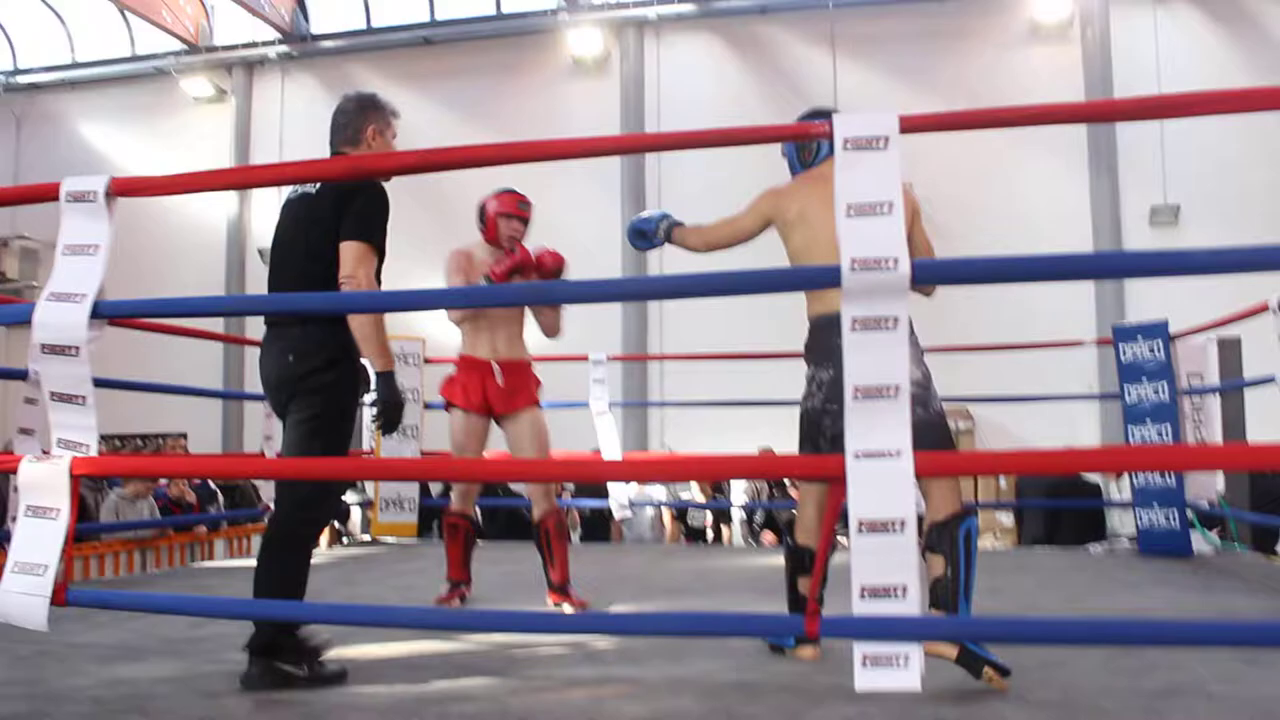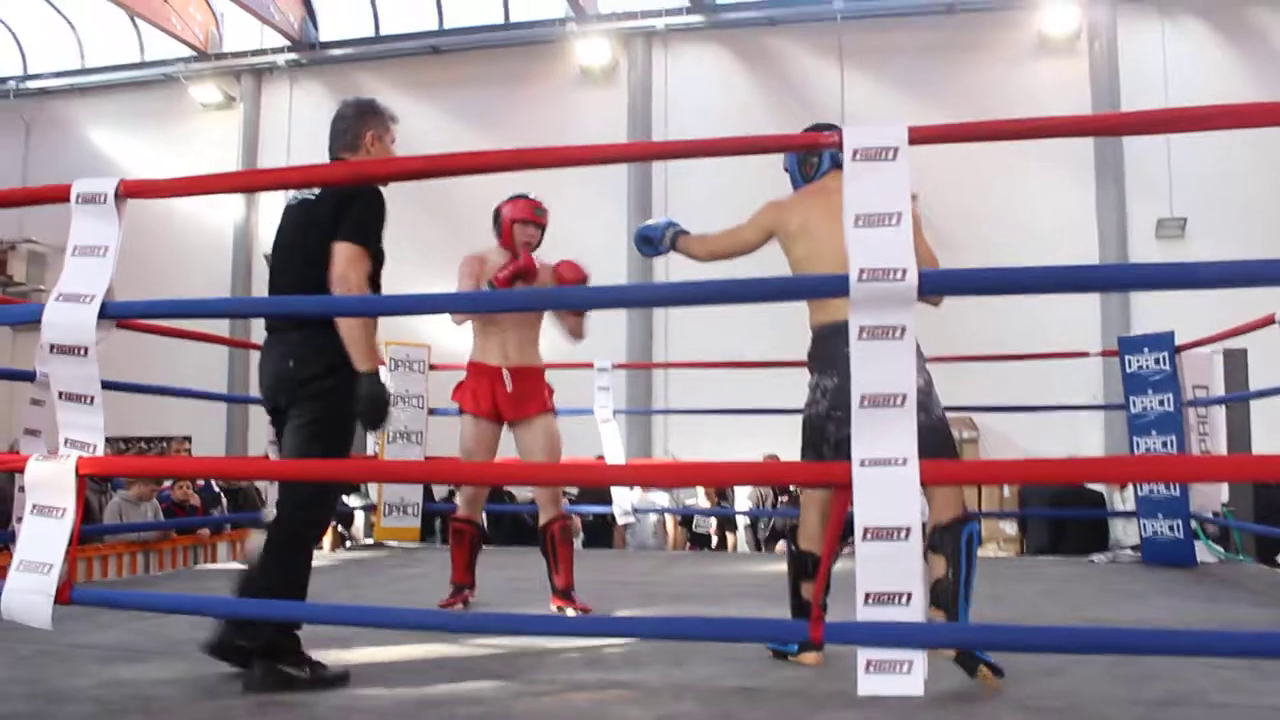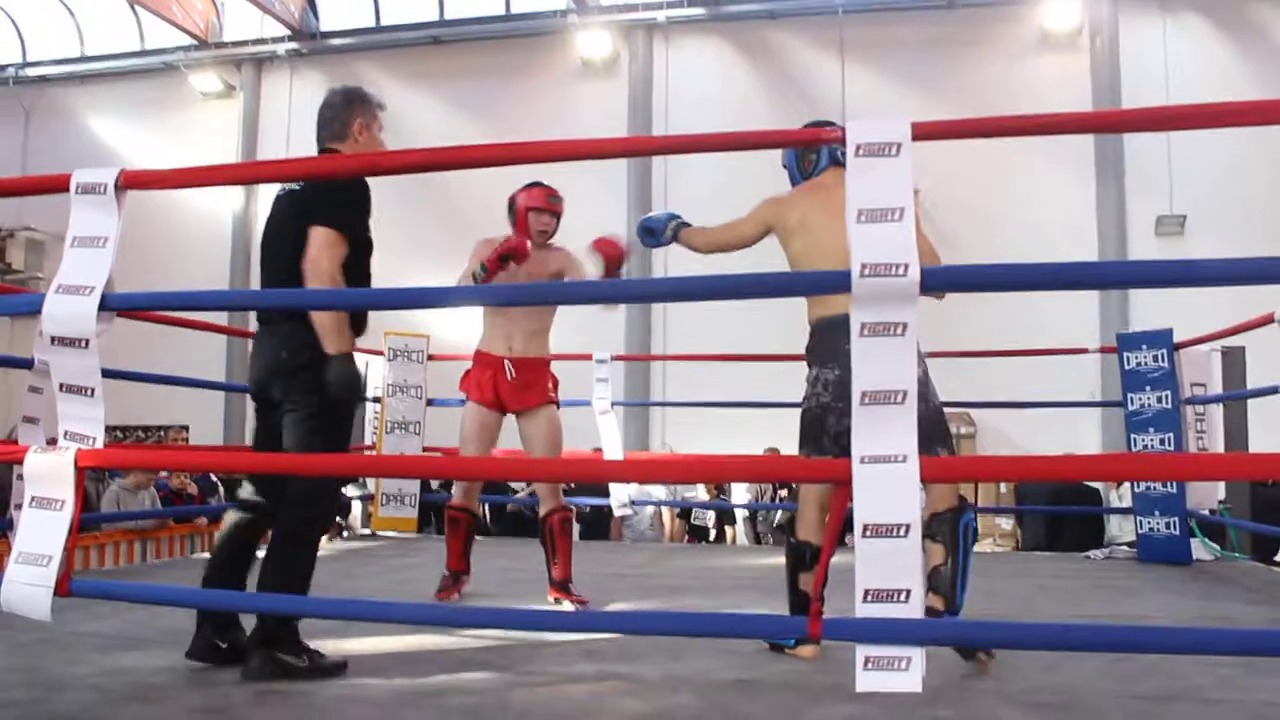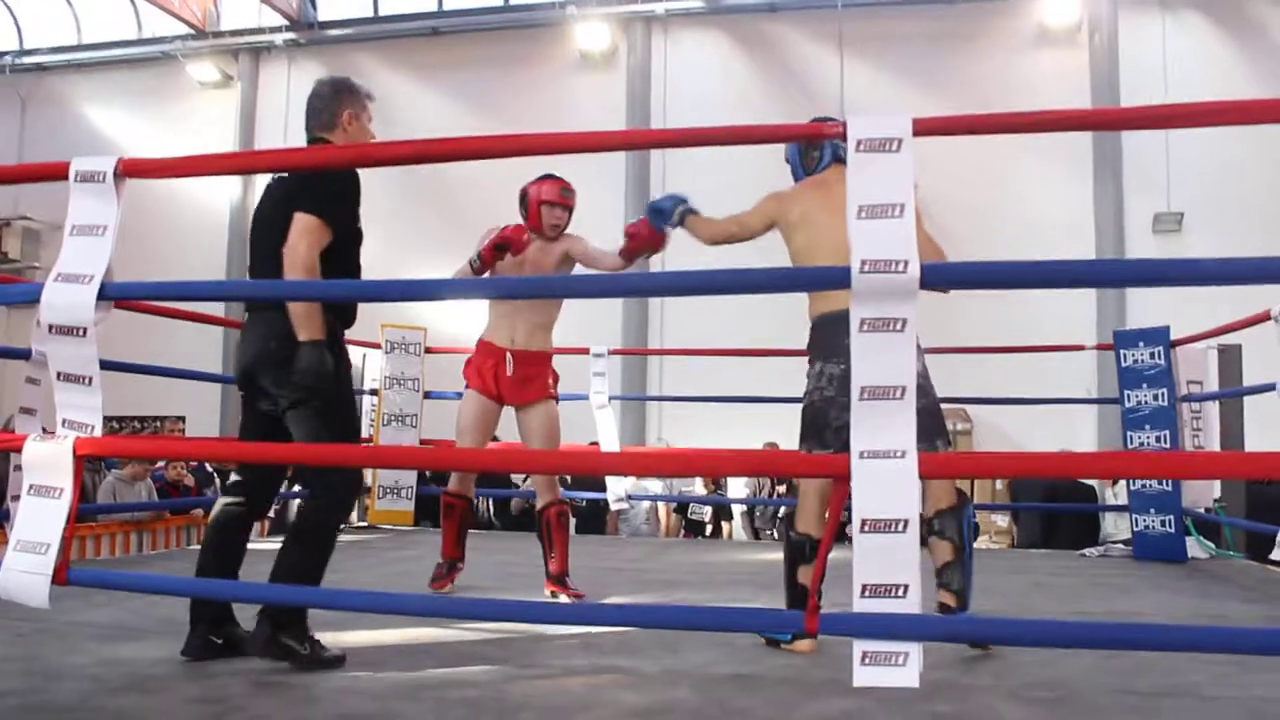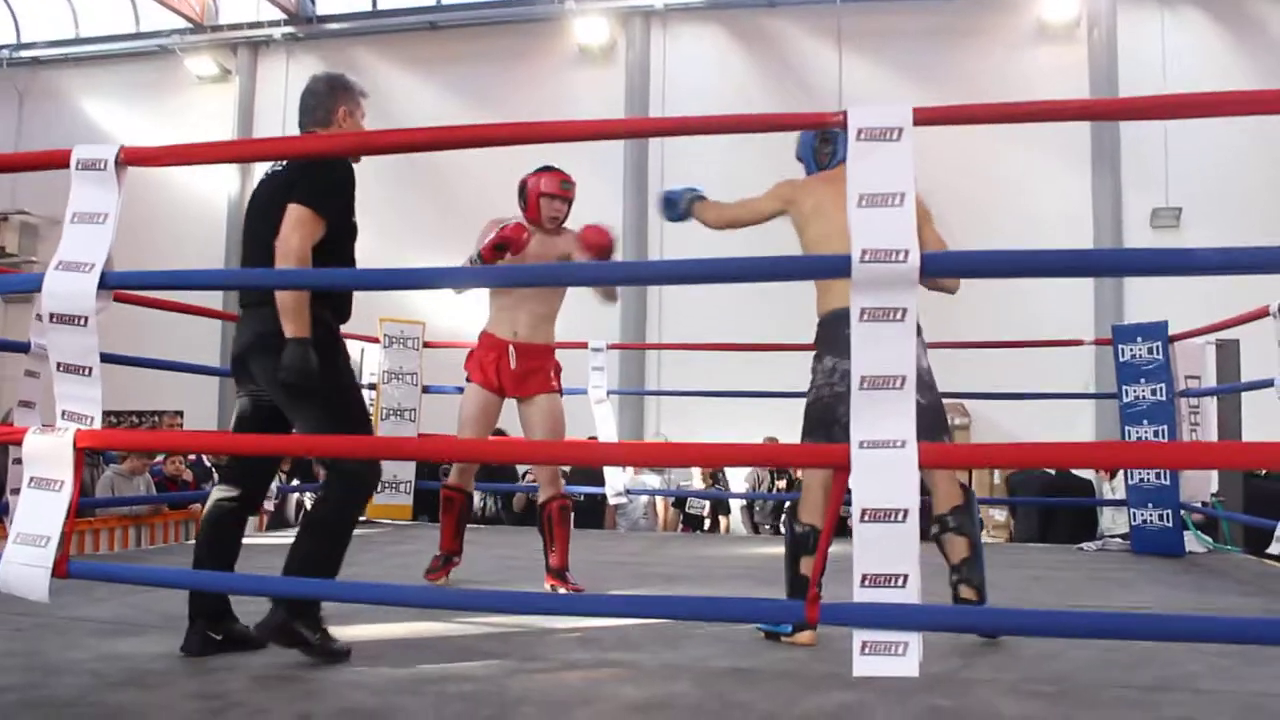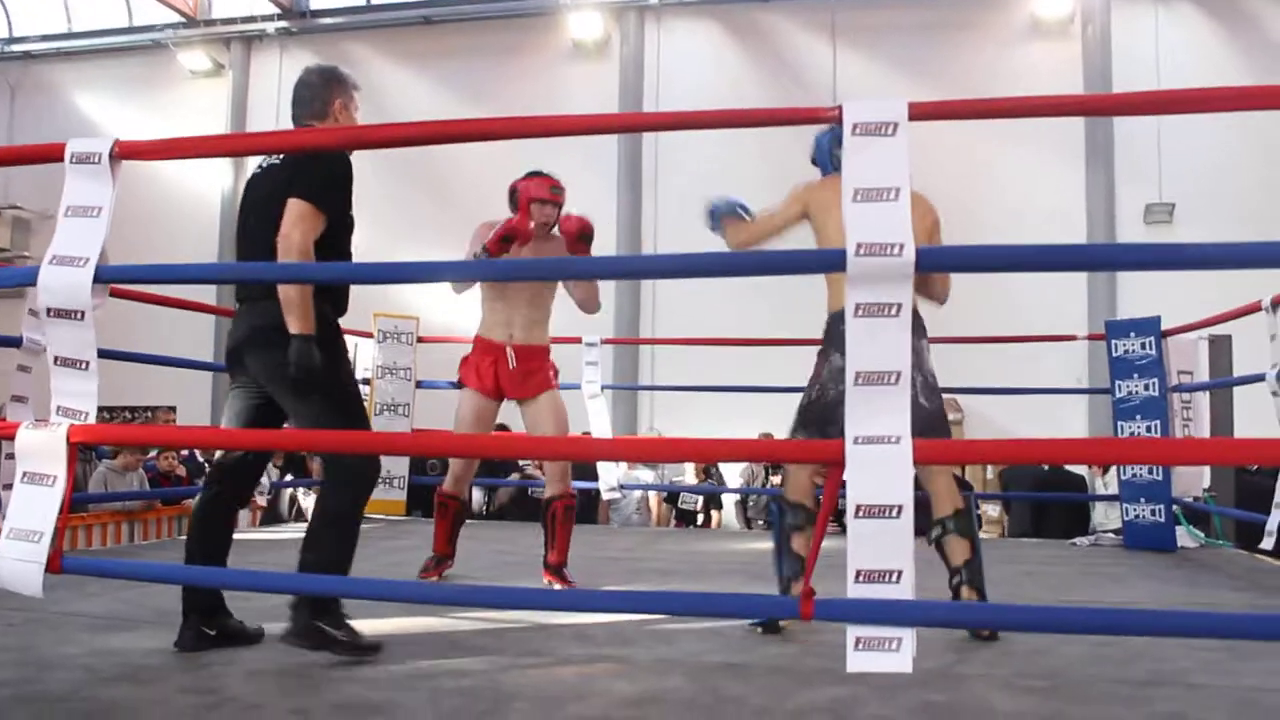
dt=0.1s
person 1, frame 1
left shoulder: (298, 196)
right shoulder: (362, 191)
right elbow: (355, 282)
right wrist: (386, 372)
left hip: (282, 353)
right hip: (322, 360)
left knee: (304, 498)
right knee: (306, 500)
left ankle: (277, 631)
right ankle: (274, 650)
person 1, frame 2
left shoulder: (301, 201)
right shoulder: (360, 196)
right elbow: (346, 283)
right wrist: (369, 373)
left hip: (280, 359)
right hip: (320, 367)
left knee: (298, 500)
right knee: (307, 504)
left ankle: (240, 628)
right ankle: (276, 651)
person 1, frame 3
left shoulder: (294, 188)
right shoulder: (345, 184)
right elbow: (321, 269)
right wrist: (340, 357)
left hip: (271, 354)
right hip: (310, 358)
left knee: (267, 493)
right knee: (313, 496)
left ankle: (216, 629)
right ankle: (274, 640)
person 1, frame 4
left shoulder: (284, 178)
right shoulder: (333, 173)
right elbow: (300, 255)
right wrist: (313, 343)
left hip: (257, 343)
right hip: (297, 347)
left knee: (248, 484)
right knee: (335, 482)
left ankle: (209, 625)
right ankle: (282, 622)
person 1, frame 5
left shoulder: (277, 172)
right shoulder: (328, 166)
right elbow: (292, 248)
right wrist: (300, 340)
left hip: (253, 340)
right hip: (292, 343)
left knee: (239, 478)
right knee: (355, 469)
left ankle: (208, 620)
right ankle: (294, 610)
person 1, frame 6
left shoulder: (269, 166)
right shoulder: (326, 160)
right elbow: (293, 244)
right wrist: (303, 335)
left hip: (249, 334)
right hip: (292, 337)
left knee: (230, 472)
right knee: (354, 465)
left ankle: (201, 615)
right ankle: (315, 608)
person 2, frame 1
left shoulder: (783, 198)
right shoulder: (894, 191)
left elbow: (707, 239)
right elbow: (927, 281)
left wrist: (663, 228)
left hip: (829, 345)
left knee: (813, 486)
right knee: (940, 476)
left ankle: (802, 630)
right ankle: (948, 622)
person 2, frame 2
left shoulder: (785, 211)
left elbow: (711, 249)
right elbow: (934, 292)
left wrist: (669, 236)
left hip: (832, 353)
left knee: (816, 494)
right knee: (943, 480)
left ankle: (805, 636)
right ankle: (947, 620)
person 2, frame 3
left shoulder: (783, 208)
left elbow: (708, 242)
left wrist: (671, 228)
left hip: (830, 347)
left knee: (815, 488)
right knee: (938, 473)
left ankle: (803, 626)
right ankle: (941, 605)
person 2, frame 4
left shoulder: (786, 203)
left elbow: (715, 232)
left wrist: (679, 214)
left hip: (832, 342)
left knee: (814, 482)
right ankle: (952, 602)
person 2, frame 5
left shoulder: (798, 193)
left elbow: (723, 214)
right elbow: (948, 281)
left wrist: (690, 204)
left hip: (838, 338)
left knee: (818, 476)
right knee: (939, 467)
right ankle: (968, 597)
person 2, frame 6
left shoulder: (816, 194)
right shoulder: (918, 202)
left elbow: (743, 240)
right elbow: (939, 292)
left wrist: (728, 217)
left hip: (848, 336)
right hip: (903, 335)
left knee: (802, 464)
right knee: (936, 470)
left ankle: (794, 595)
right ankle: (971, 599)
person 3, frame 1
left shoulder: (529, 263)
right shoulder: (462, 258)
left elbow: (551, 328)
right elbow: (457, 313)
left wrist: (550, 286)
right wrist: (499, 275)
left hip: (518, 378)
right hip: (472, 376)
left knee: (541, 485)
right knee: (464, 485)
left ankle: (559, 586)
right ankle: (458, 580)
person 3, frame 2
left shoulder: (545, 272)
right shoulder: (476, 262)
left elbow: (576, 333)
right elbow: (460, 315)
right wrist: (502, 280)
left hip: (530, 385)
right hip: (483, 381)
left knee: (549, 490)
right knee: (471, 491)
left ankle: (563, 590)
right ankle: (462, 584)
person 3, frame 3
left shoulder: (558, 257)
right shoulder: (493, 246)
left wrist: (610, 272)
right wrist: (489, 265)
left hip: (534, 378)
right hip: (486, 371)
left knee: (549, 483)
right knee: (469, 477)
left ankle: (560, 583)
right ankle: (456, 572)
person 3, frame 4
left shoulder: (567, 246)
right shoulder: (496, 235)
left elbow: (610, 265)
left wrist: (634, 250)
right wrist: (489, 254)
left hip: (535, 370)
right hip: (488, 361)
left knee: (545, 477)
right knee: (462, 466)
left ankle: (557, 576)
right ankle: (450, 560)
person 3, frame 5
left shoulder: (570, 242)
right shoulder: (499, 229)
left elbow: (608, 294)
left wrist: (603, 261)
right wrist: (487, 254)
left hip: (538, 362)
right hip: (491, 355)
left knee: (548, 471)
right knee: (463, 460)
left ankle: (557, 570)
right ankle: (448, 554)
person 3, frame 6
left shoulder: (558, 245)
right shoulder: (490, 231)
left elbow: (590, 305)
right elbow: (459, 284)
left wrist: (582, 252)
right wrist: (494, 246)
left hip: (534, 364)
right hip: (487, 358)
left knee: (558, 466)
right knee: (461, 465)
left ankle: (555, 566)
right ankle: (441, 554)
